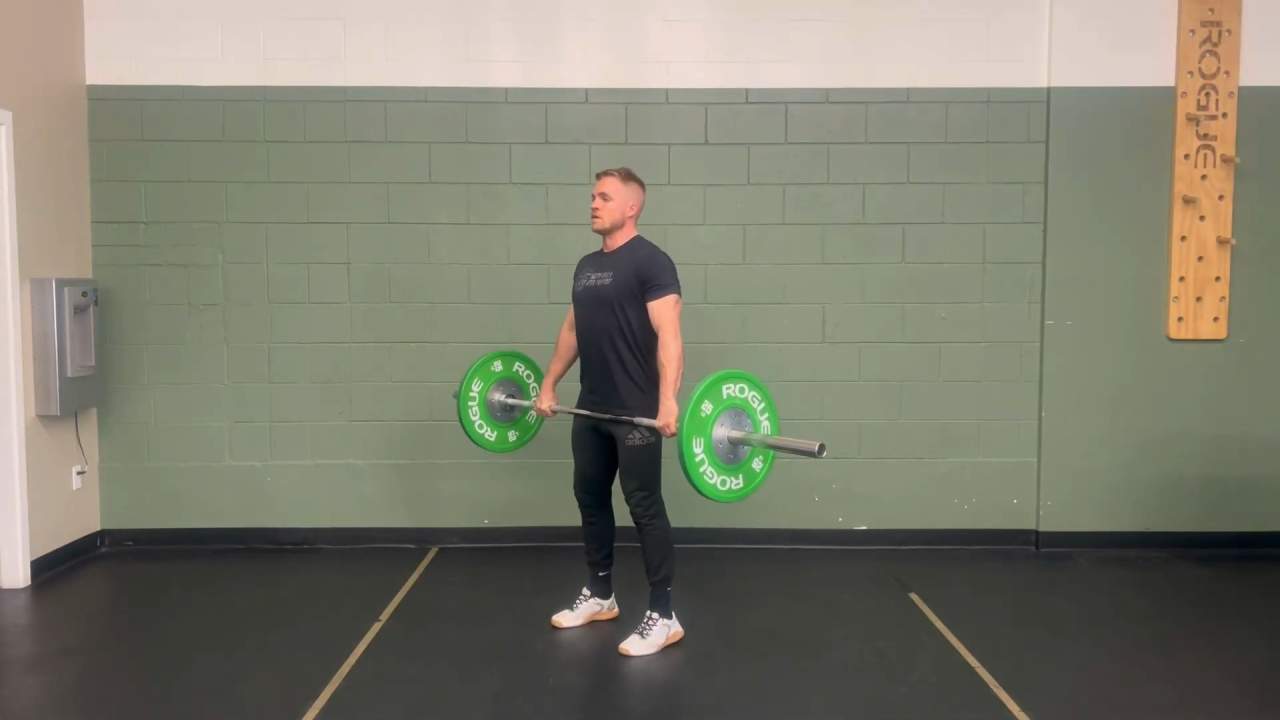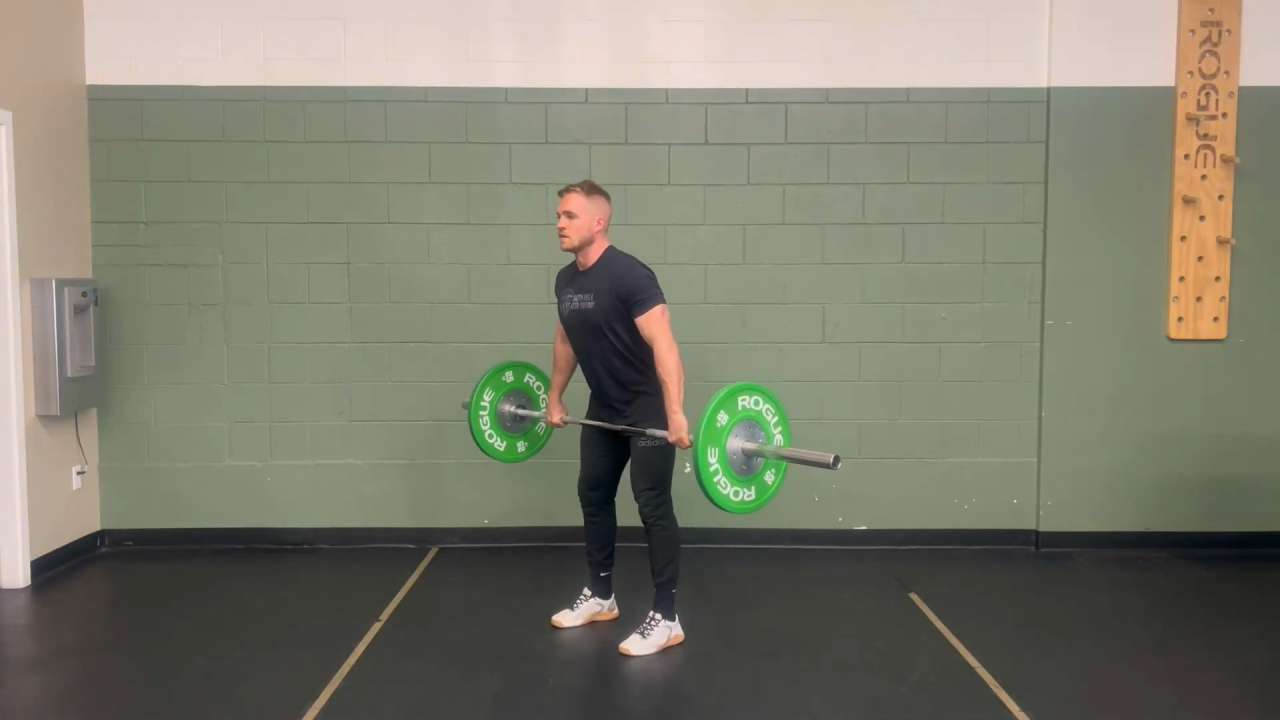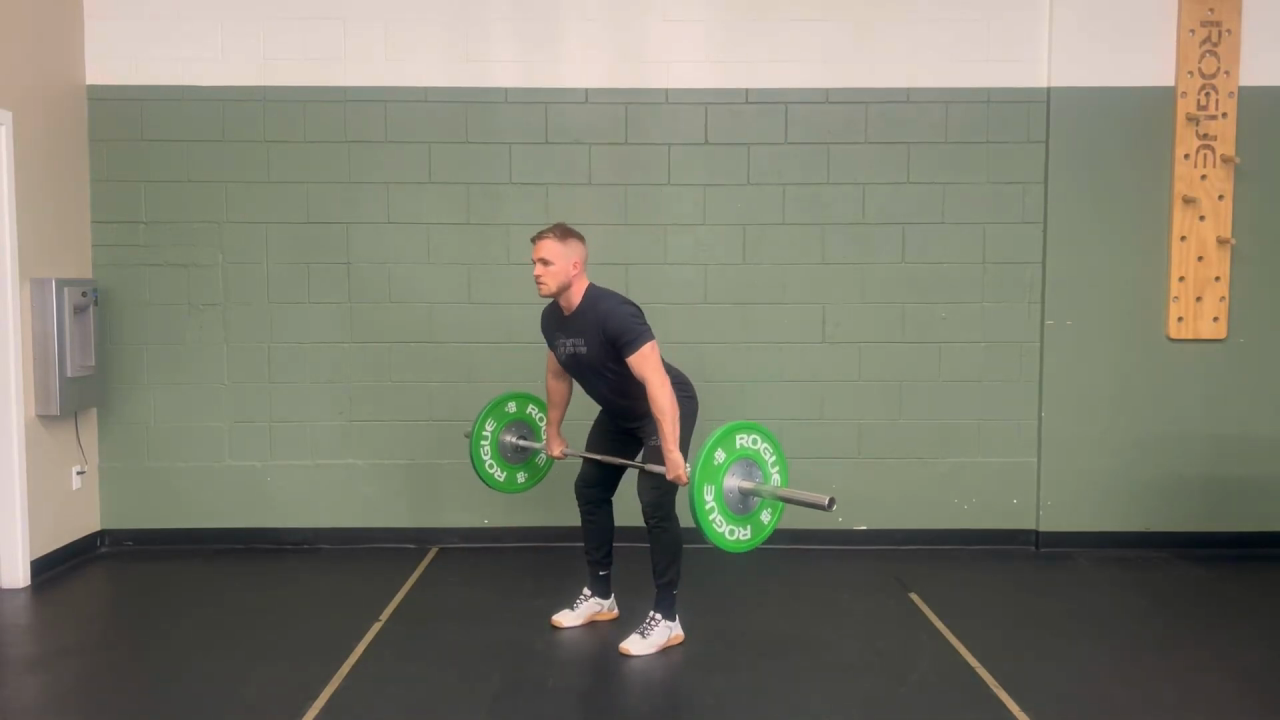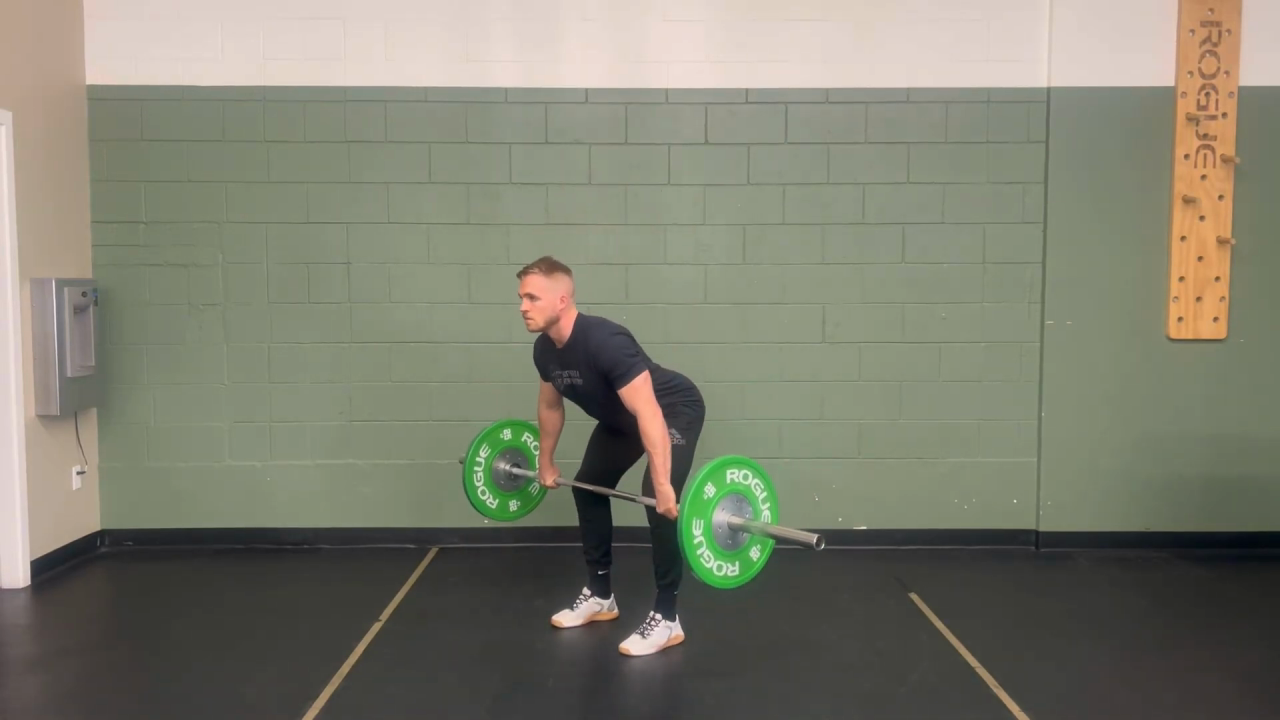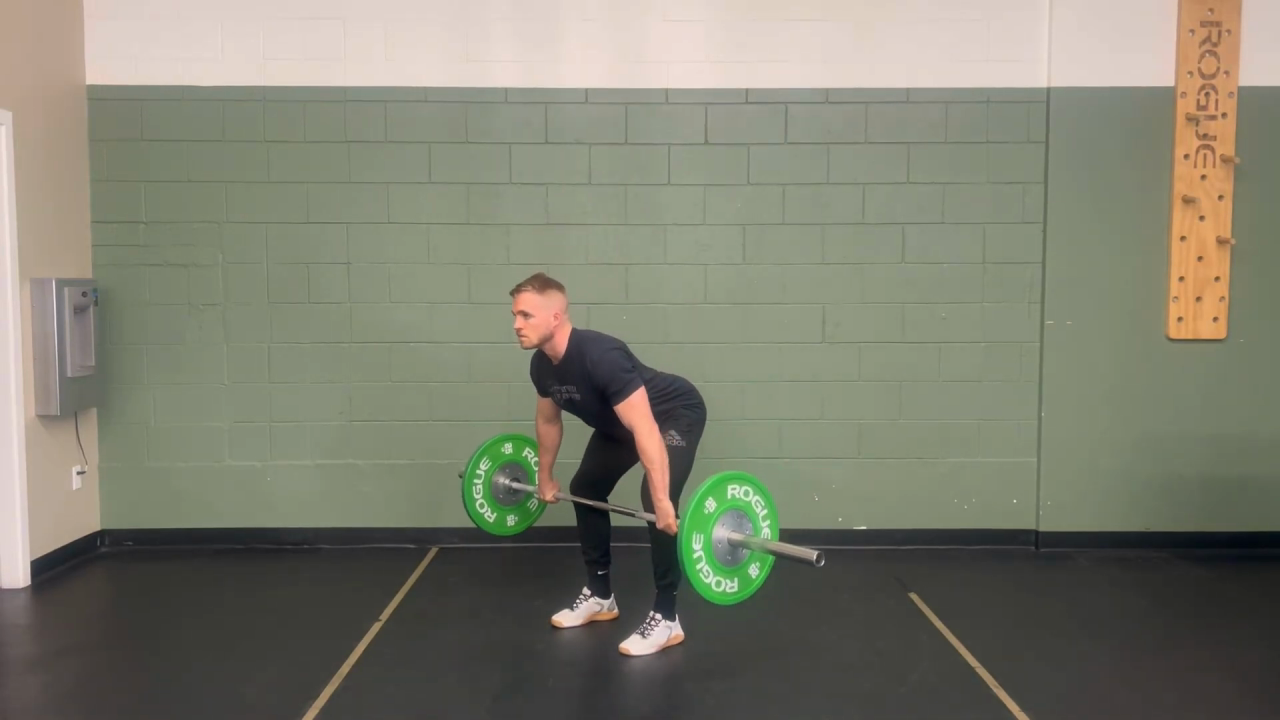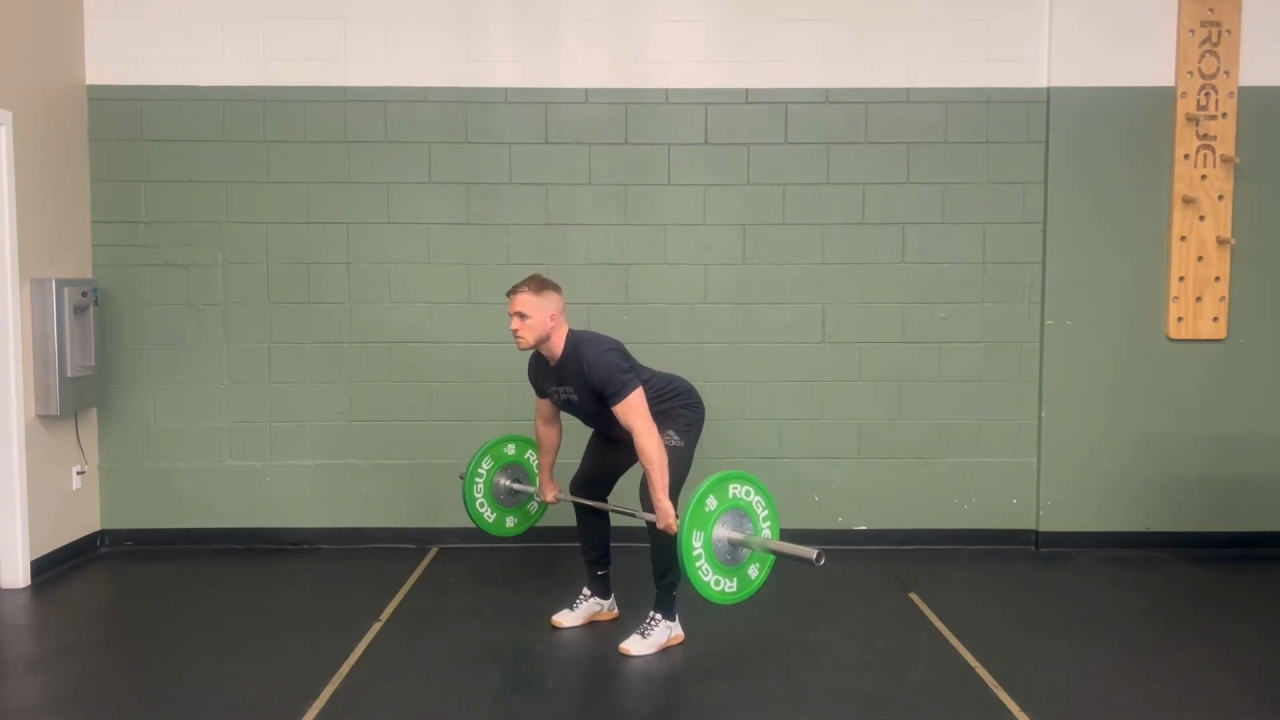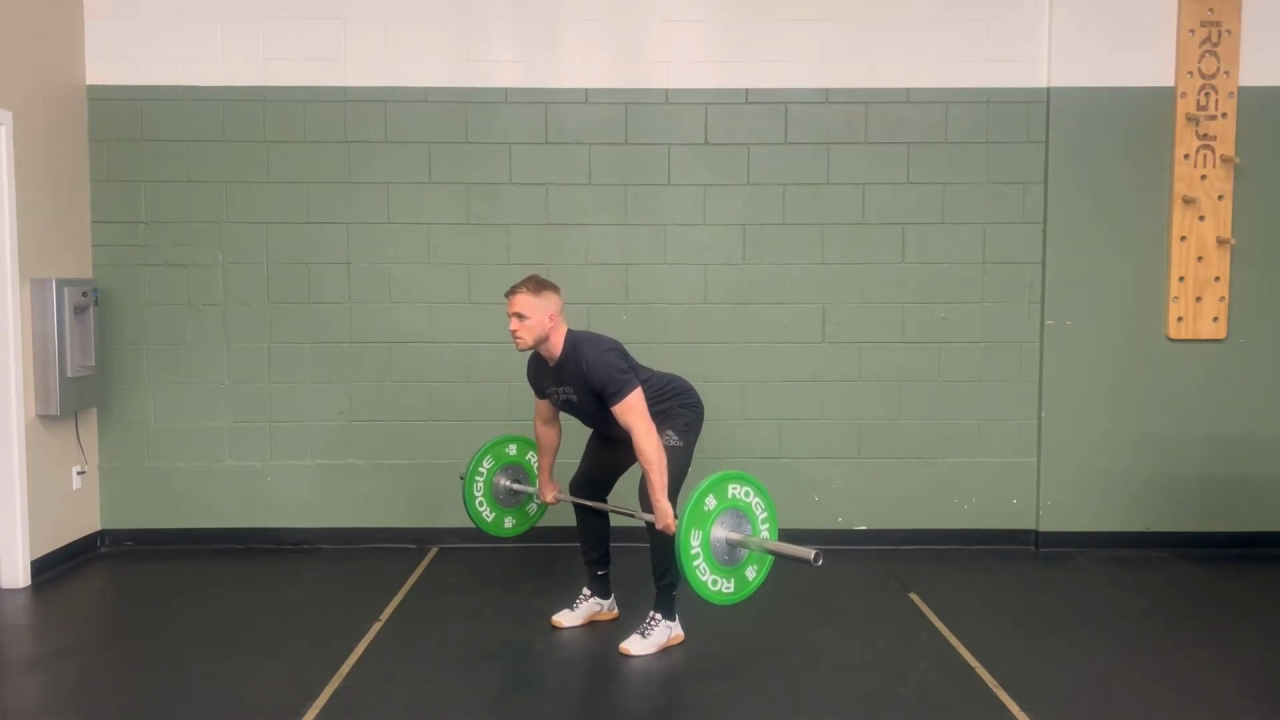
dt=0.4s
person 1, frame 1
left shoulder: (649, 262)
right shoulder: (587, 266)
left elbow: (668, 335)
right elbow: (572, 330)
left wrist: (668, 401)
right wrist: (548, 384)
left hip: (635, 412)
right hip: (591, 408)
left knee: (644, 506)
right knee: (590, 498)
left ankle: (663, 616)
right ankle: (599, 595)
person 1, frame 2
left shoulder: (628, 275)
right shoulder: (566, 280)
left elbow: (663, 346)
right elbow: (565, 342)
left wrist: (675, 414)
right wrist: (554, 397)
left hip: (647, 410)
right hip: (604, 409)
left knee: (652, 505)
right knee: (593, 495)
left ankle: (666, 618)
right ankle: (599, 595)
person 1, frame 3
left shoulder: (613, 312)
right shoulder: (552, 319)
left elbow: (657, 382)
right elbow: (558, 376)
left wrist: (672, 452)
right wrist: (553, 432)
left hip: (666, 407)
right hip: (619, 411)
left knee: (655, 500)
right knee: (590, 489)
left ankle: (666, 618)
right ankle: (599, 596)
person 1, frame 4
left shoulder: (605, 342)
right shoulder: (545, 350)
left elbow: (649, 414)
right elbow: (550, 406)
left wrist: (663, 485)
right wrist: (545, 462)
left hip: (675, 409)
right hip: (620, 418)
left knee: (658, 503)
right knee: (587, 488)
left ankle: (666, 618)
right ankle: (599, 595)
person 1, frame 5
left shoulder: (600, 357)
right shoulder: (542, 366)
left elbow: (645, 430)
right elbow: (548, 421)
left wrist: (662, 502)
right wrist: (545, 476)
left hip: (675, 413)
right hip: (619, 421)
left knee: (656, 504)
right knee: (585, 488)
left ankle: (666, 618)
right ankle: (599, 595)
person 1, frame 6
left shoulder: (597, 357)
right shoulder: (540, 367)
left elbow: (644, 430)
right elbow: (547, 421)
left wrist: (662, 502)
right wrist: (545, 478)
left hip: (674, 413)
right hip: (618, 420)
left knee: (654, 501)
right knee: (585, 489)
left ankle: (665, 619)
right ankle: (599, 595)
person 1, frame 7
left shoulder: (597, 357)
right shoulder: (539, 367)
left elbow: (642, 430)
right elbow: (547, 422)
left wrist: (661, 502)
right wrist: (545, 478)
left hip: (673, 413)
right hip: (616, 421)
left knee: (654, 501)
right knee: (584, 489)
left ankle: (665, 618)
right ankle: (599, 595)
